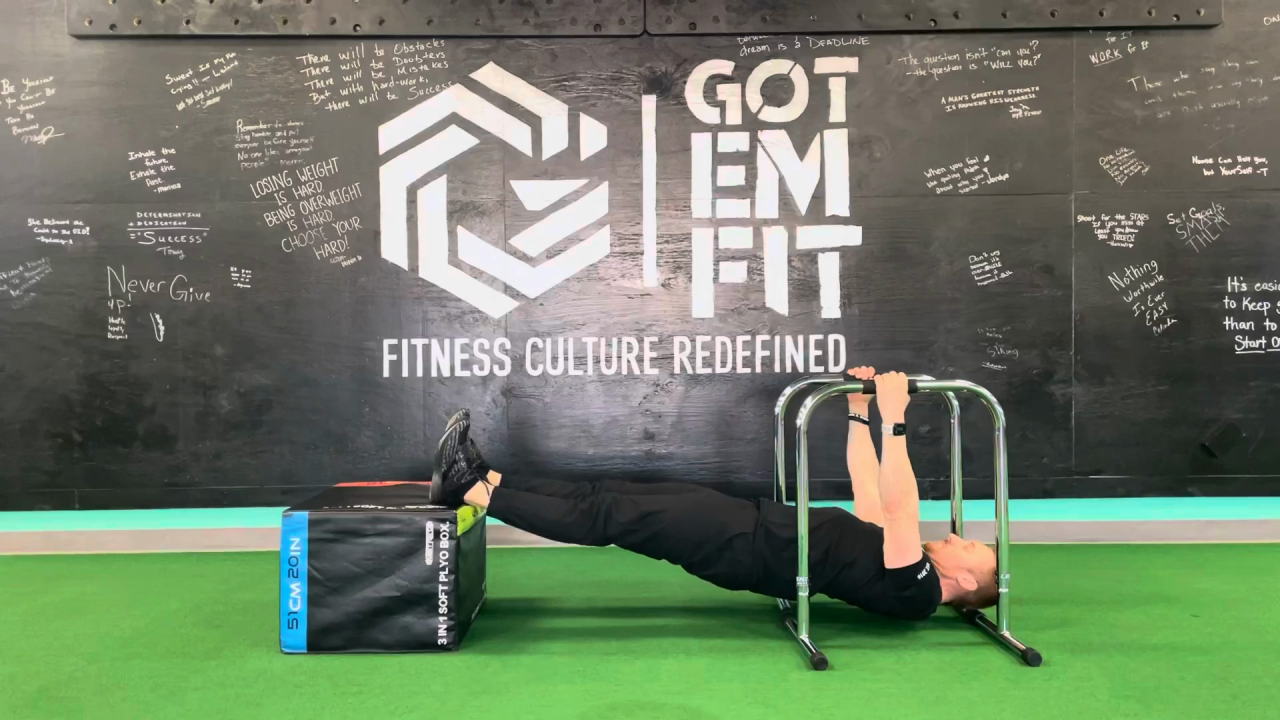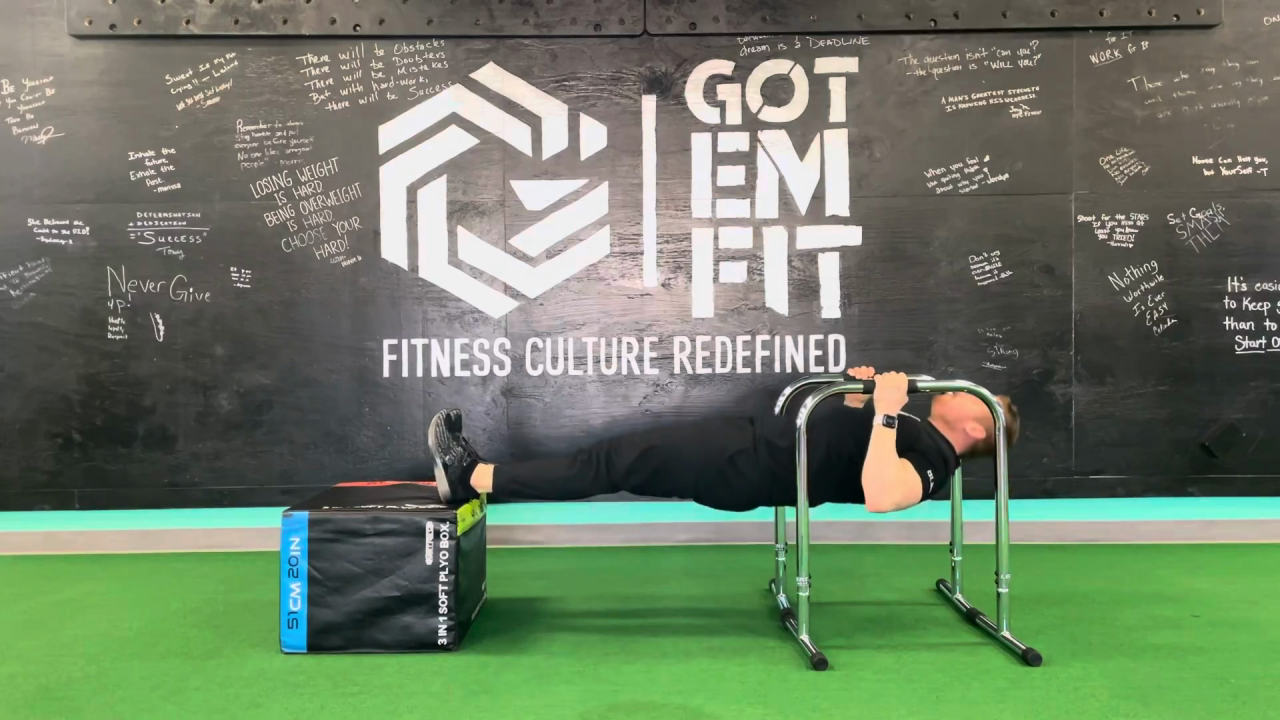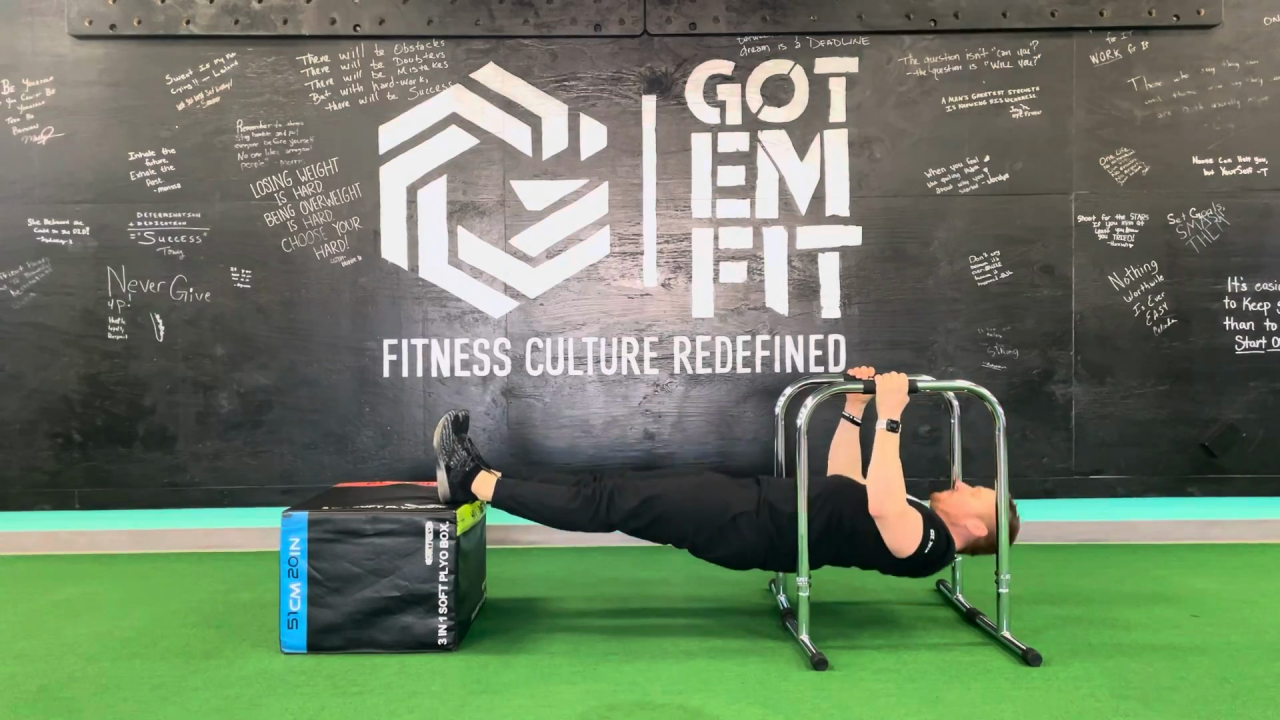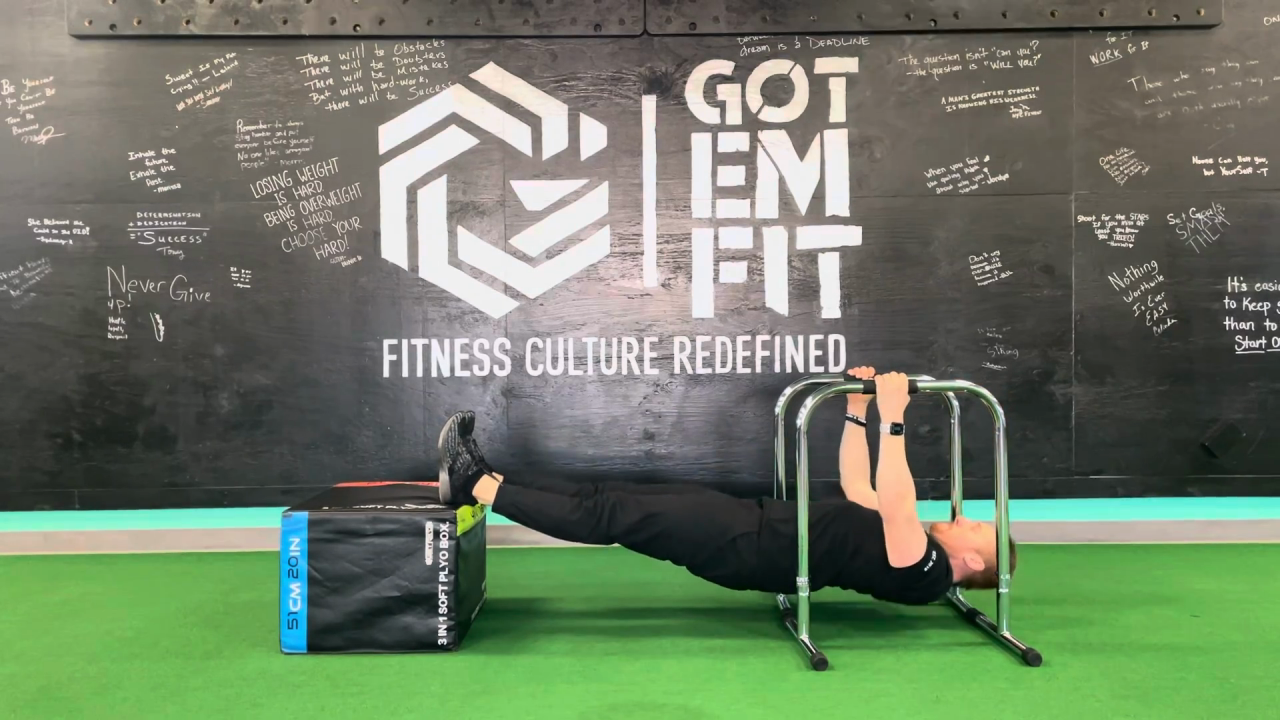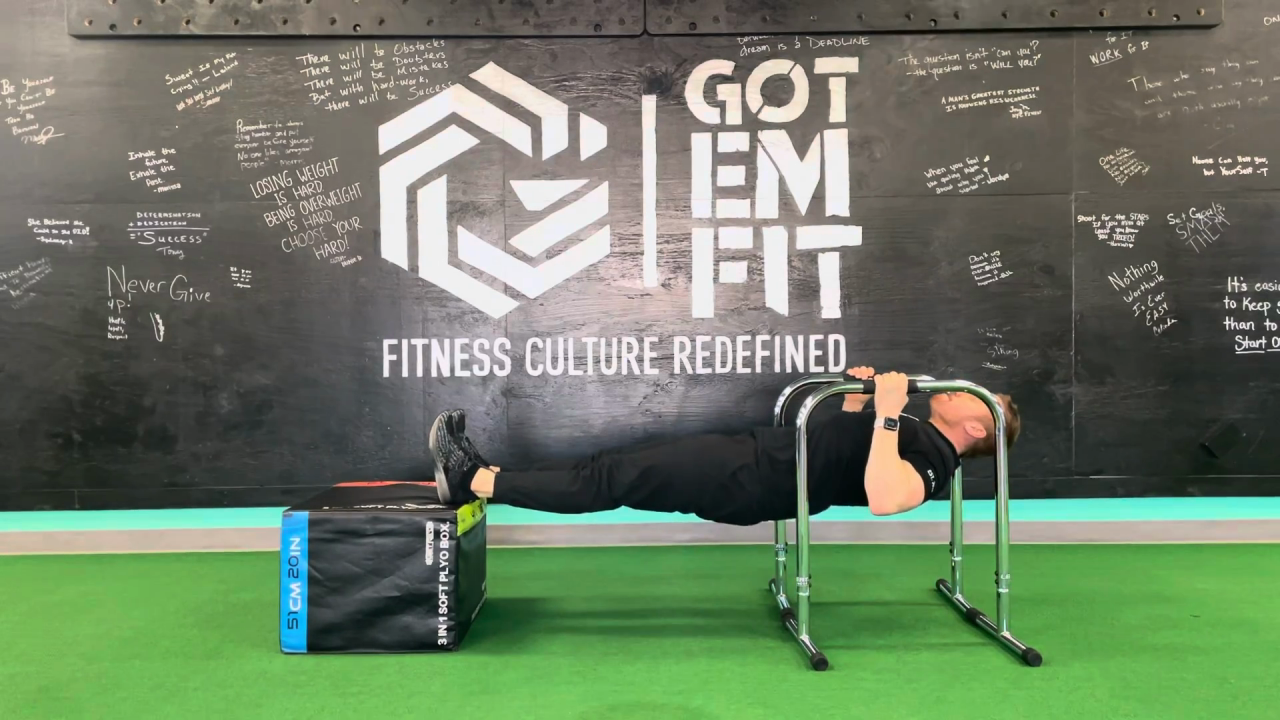
dt=1s
person 1, frame 1
left shoulder: (914, 591)
right shoulder: (904, 559)
left elbow: (900, 509)
right elbow: (869, 491)
left wrist: (894, 421)
right wrist: (859, 412)
left hip: (744, 548)
right hip: (752, 521)
left knee: (604, 519)
right knee: (606, 498)
left ankle: (470, 489)
right ankle: (480, 478)
person 1, frame 2
left shoulder: (929, 462)
right shoulder: (919, 440)
left elbow: (878, 497)
left wrist: (885, 412)
right wrist: (861, 394)
left hip: (746, 465)
right hip: (749, 441)
left knee: (608, 467)
right knee: (613, 458)
left ankle: (472, 477)
right ankle: (475, 472)
person 1, frame 3
left shoulder: (924, 545)
right shoulder: (917, 523)
left elbow: (881, 507)
right elbow: (843, 481)
left wrist: (889, 419)
right wrist: (854, 409)
left hip: (747, 526)
right hip: (753, 499)
left knee: (605, 506)
right knee: (610, 490)
left ankle: (473, 481)
right ankle: (478, 476)
person 1, frame 4
left shoulder: (922, 570)
right shoulder: (918, 550)
left elbow: (894, 505)
right elbow: (857, 490)
left wrist: (893, 419)
right wrist: (858, 410)
left hip: (747, 546)
right hip: (751, 519)
left knee: (606, 517)
right knee: (610, 498)
left ankle: (475, 485)
right ankle: (482, 477)
person 1, frame 5
left shoulder: (929, 464)
right shoulder: (917, 443)
left elbow: (882, 499)
left wrist: (887, 414)
right wrist: (857, 398)
left hip: (749, 481)
right hip: (748, 456)
left knee: (606, 483)
right knee: (608, 467)
left ankle: (474, 480)
right ankle: (479, 473)
